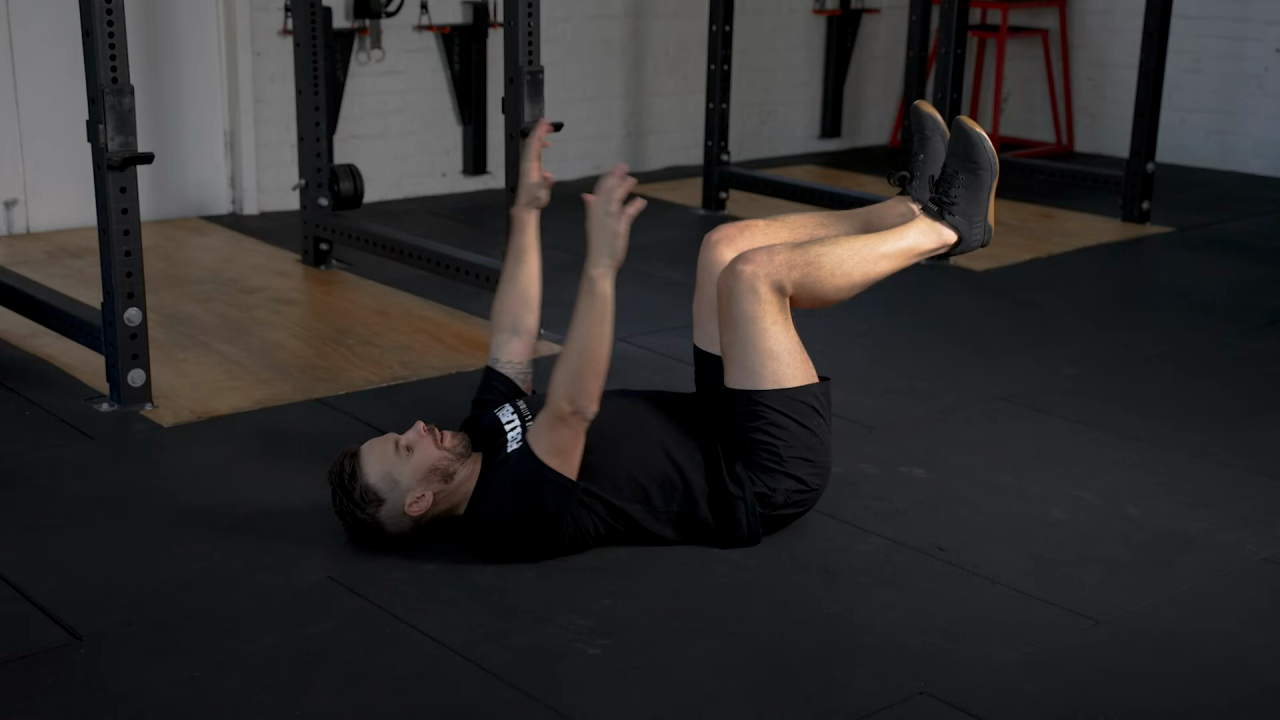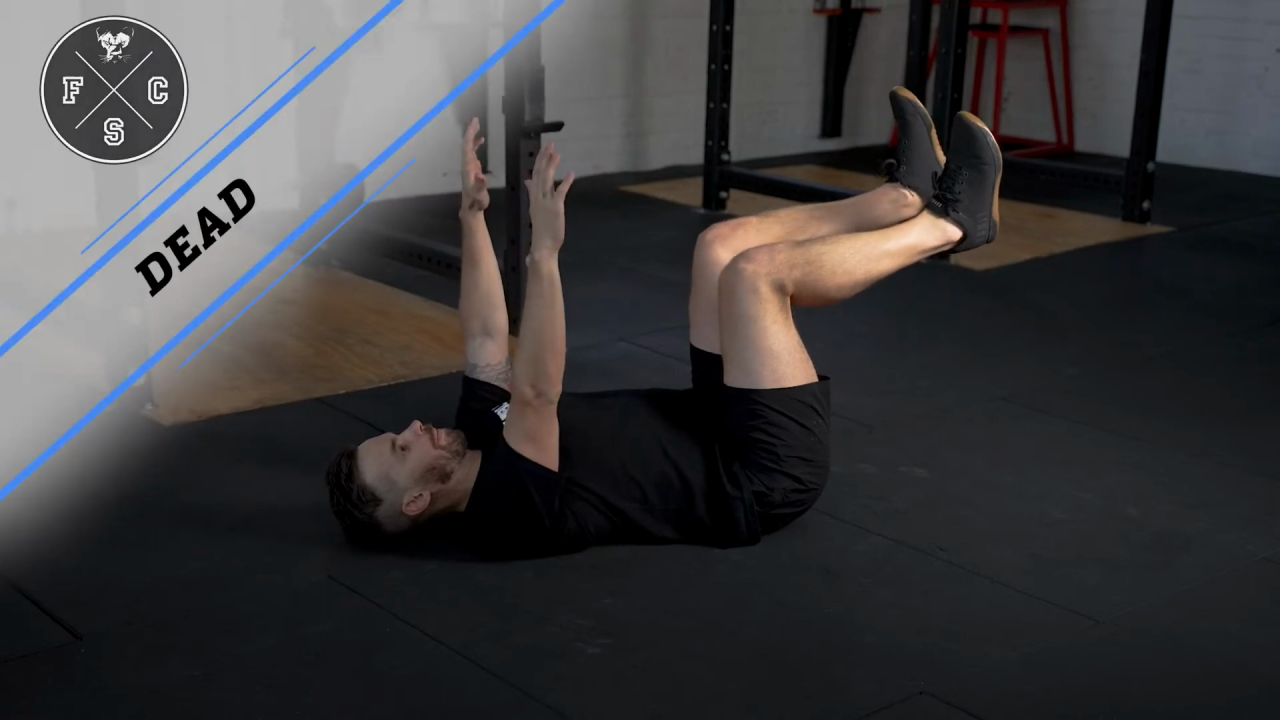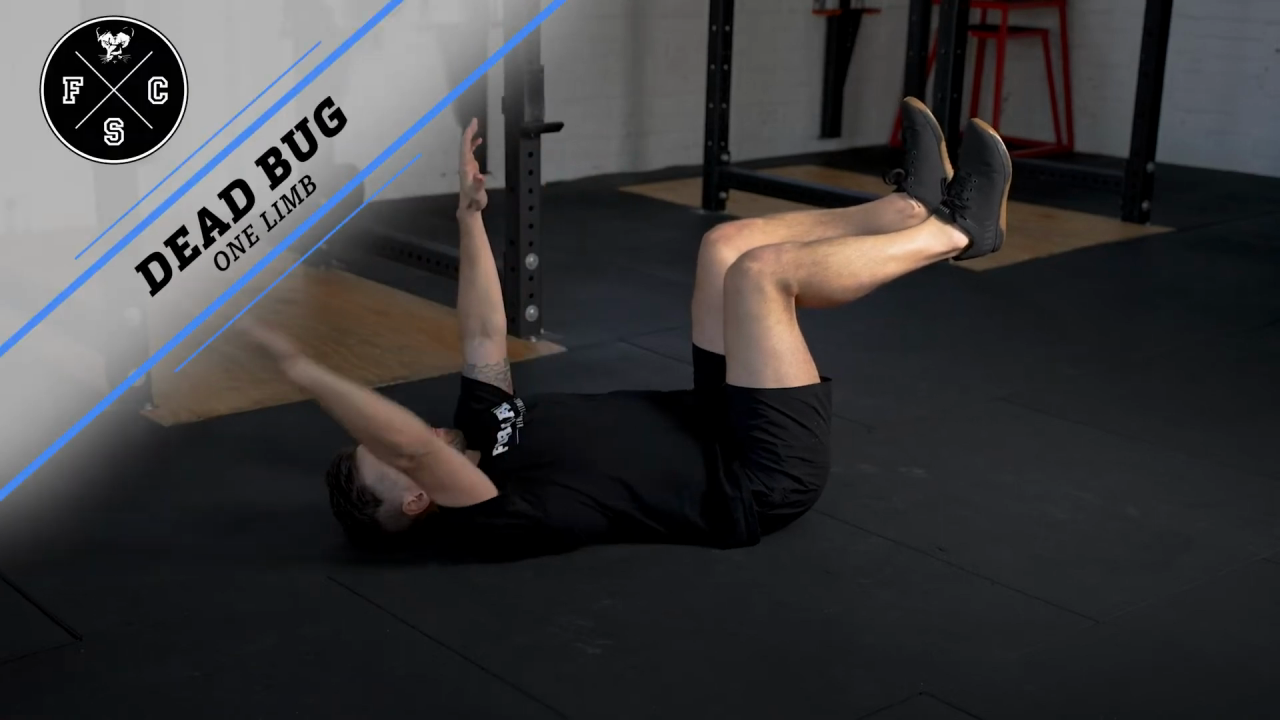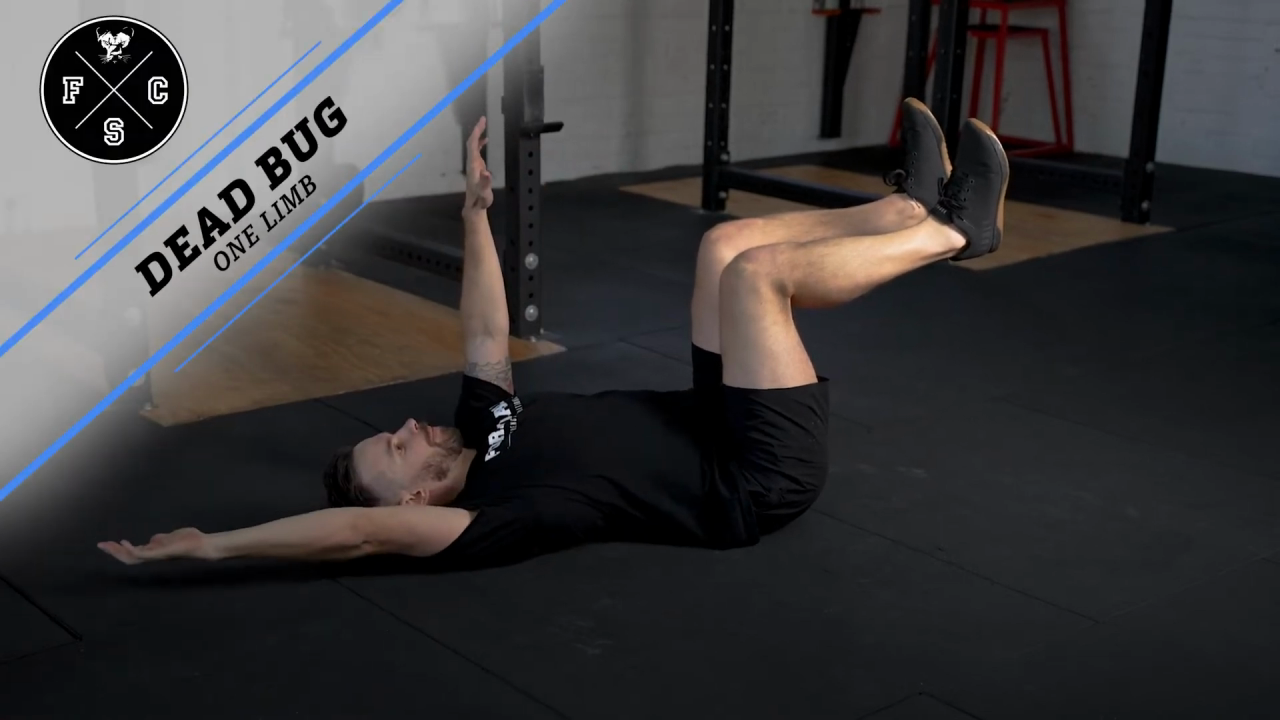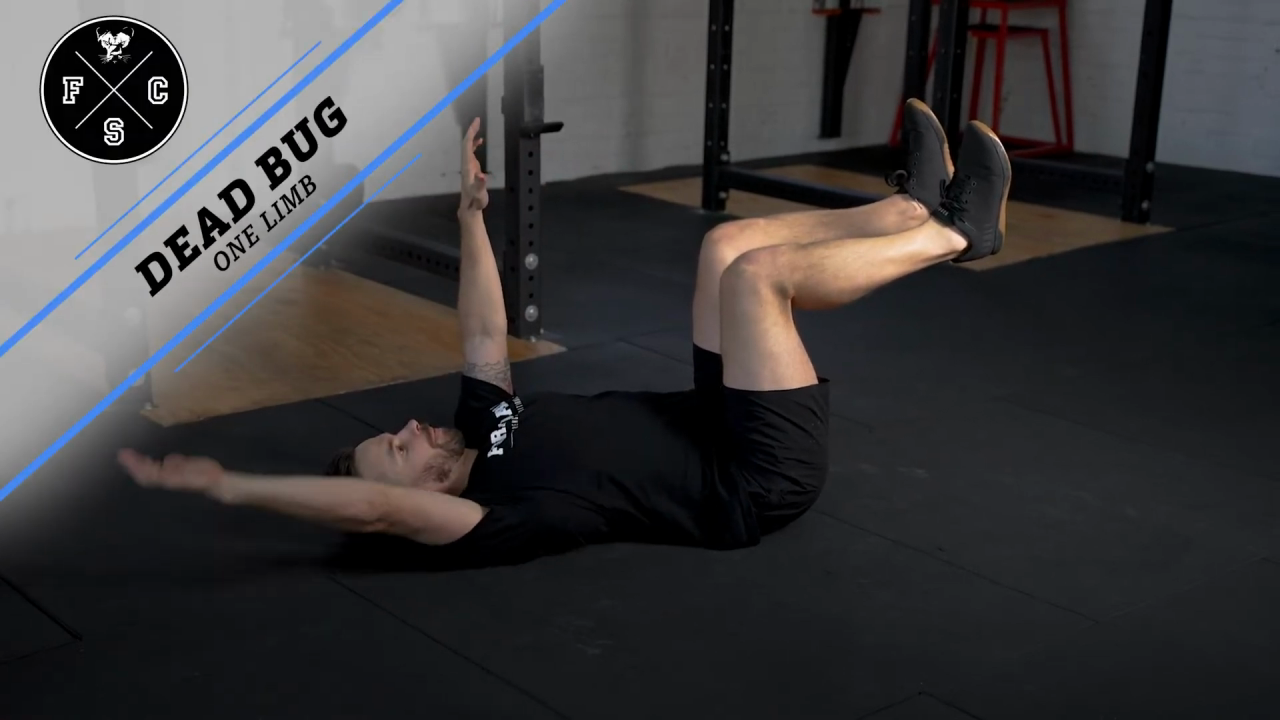
dt=1s
person 1, frame 1
left shoulder: (487, 435)
right shoulder: (509, 514)
left elbow: (512, 336)
right elbow: (572, 408)
left wrist: (526, 213)
right wrist: (601, 267)
left hip: (719, 431)
right hip: (763, 476)
left knee: (728, 245)
right knee: (754, 271)
left ankle: (914, 207)
right ankle: (945, 228)
person 1, frame 2
left shoulder: (480, 437)
right shoulder: (505, 514)
left elbow: (485, 338)
right elbow: (535, 394)
left wrist: (471, 215)
right wrist: (544, 252)
left hip: (718, 430)
right hip: (762, 475)
left knee: (723, 245)
right knee: (758, 271)
left ankle: (908, 196)
right ankle: (950, 224)
person 1, frame 3
left shoulder: (484, 427)
right shoulder: (495, 524)
left elbow: (484, 336)
right elbow: (414, 449)
left wrist: (470, 214)
right wrist: (303, 369)
left hip: (715, 431)
right hip: (758, 479)
left knee: (729, 244)
right knee: (760, 271)
left ankle: (915, 206)
right ankle: (959, 232)
person 1, frame 4
left shoulder: (483, 428)
right shoulder: (496, 515)
left elbow: (487, 335)
right elbow: (363, 532)
left wrist: (474, 211)
right wrist: (211, 543)
left hip: (713, 427)
right hip: (760, 478)
left knee: (727, 244)
right knee: (756, 270)
left ankle: (914, 210)
right ankle: (955, 232)
person 1, frame 5
left shoulder: (481, 427)
right shoulder: (492, 511)
left elbow: (489, 334)
right elbow: (383, 509)
left wrist: (471, 213)
right wrist: (232, 484)
left hip: (710, 429)
right hip: (761, 479)
left knee: (731, 242)
right knee: (758, 269)
left ankle: (915, 205)
right ankle: (954, 233)
